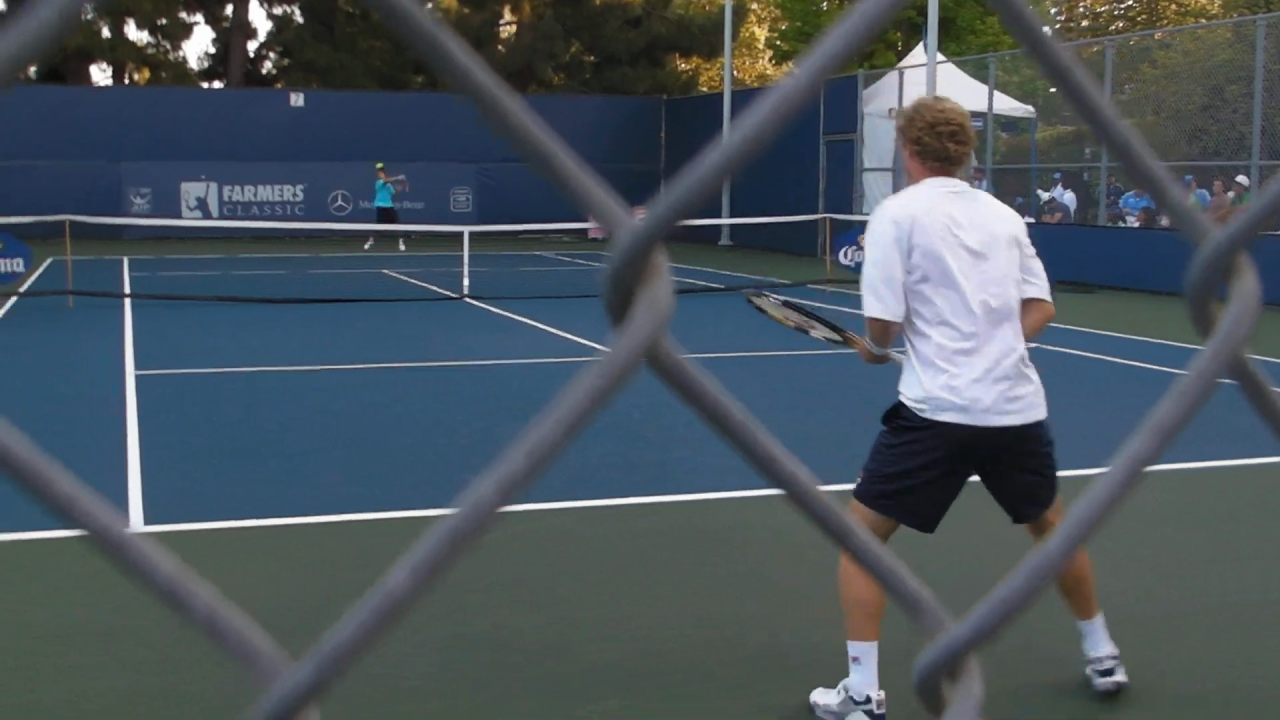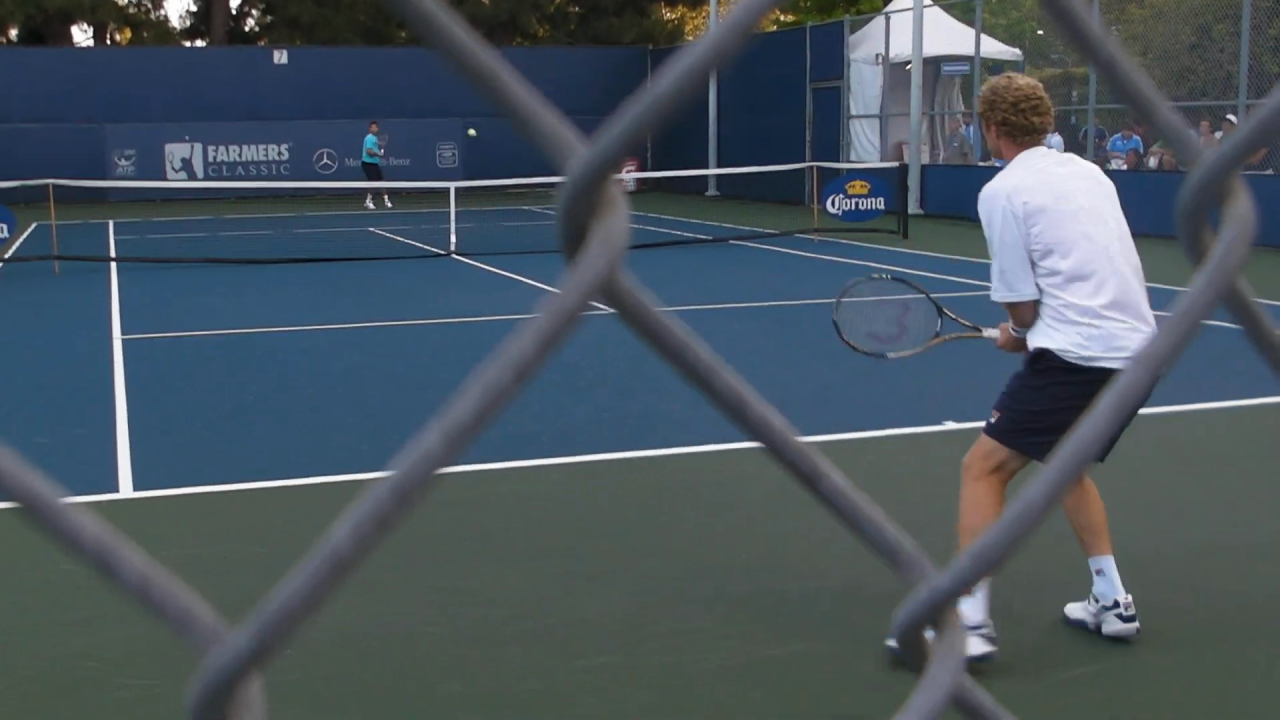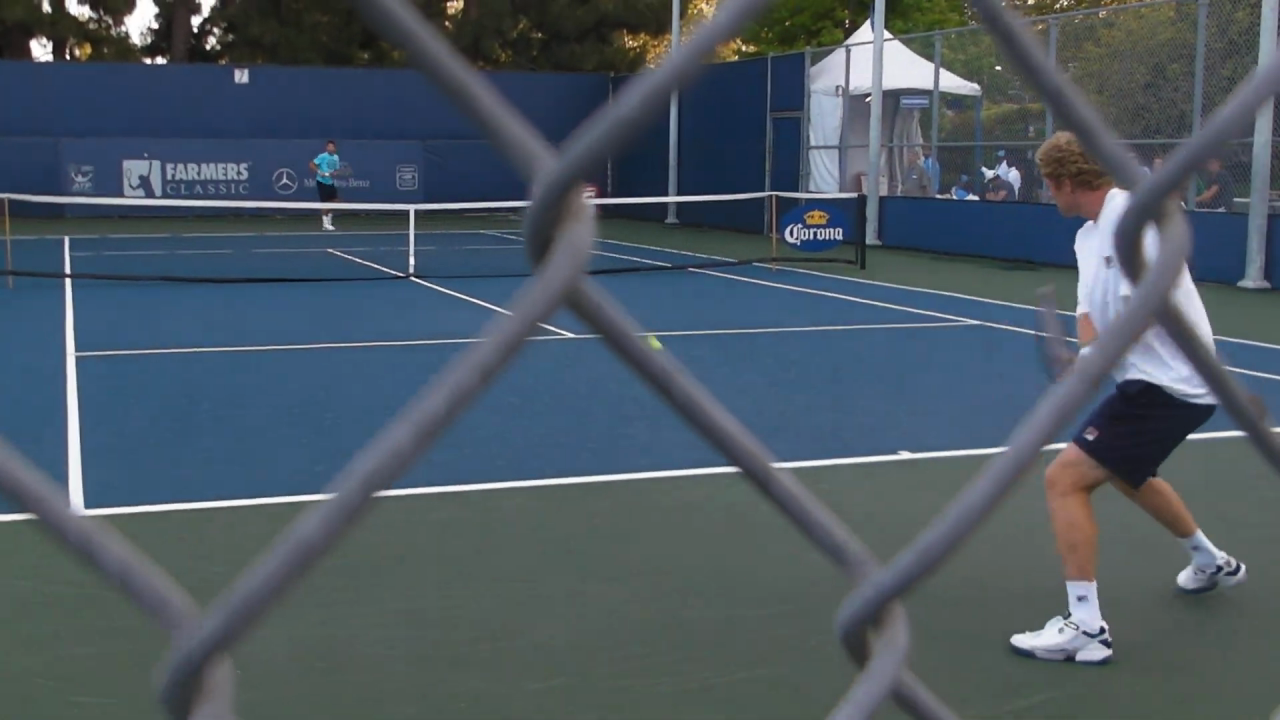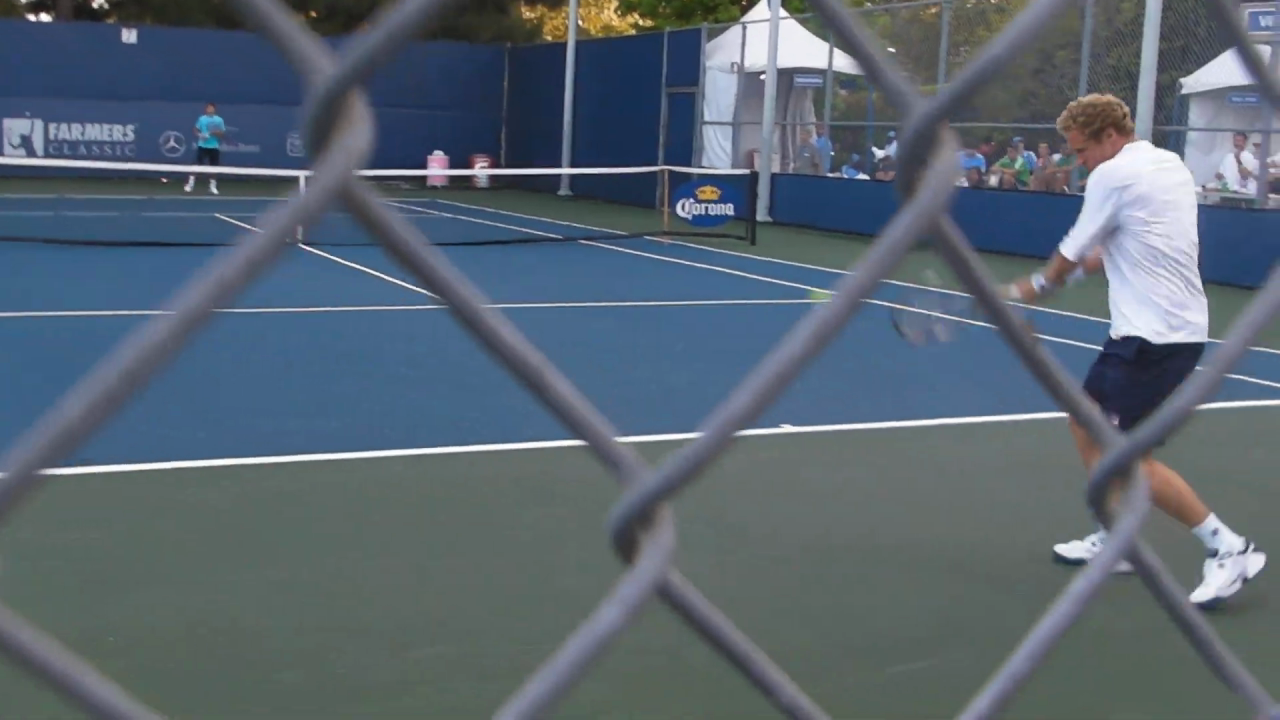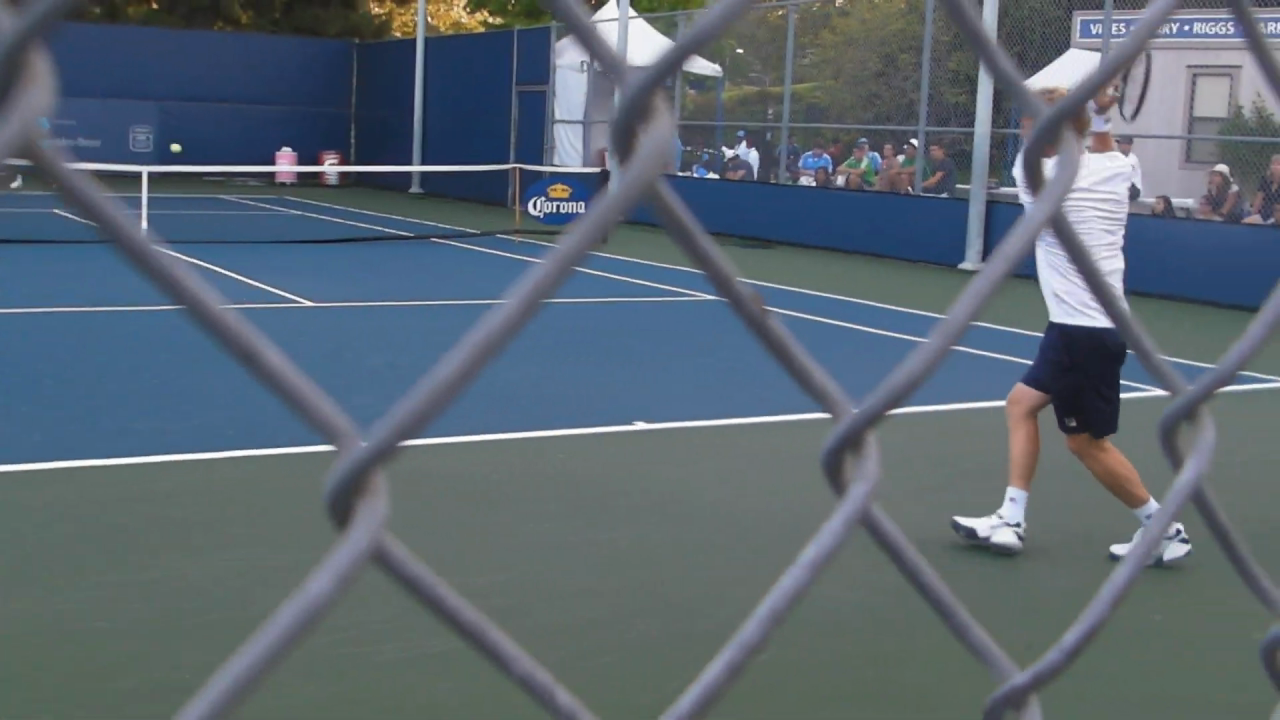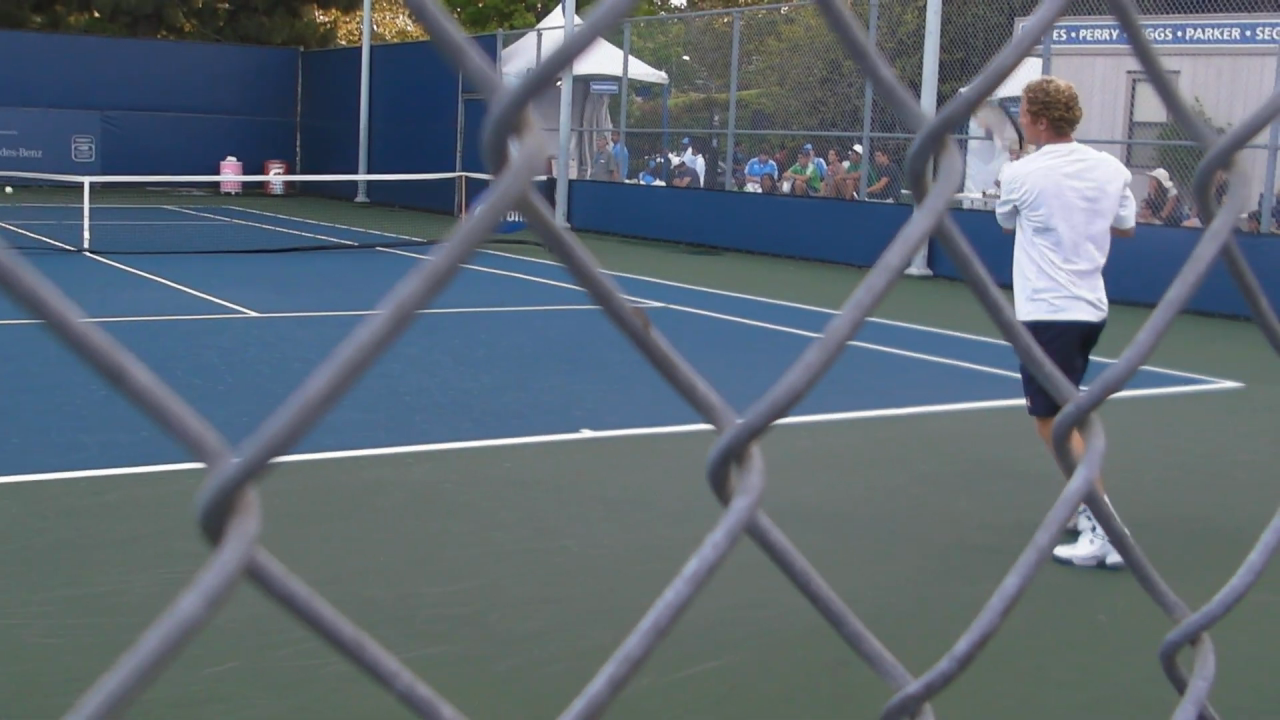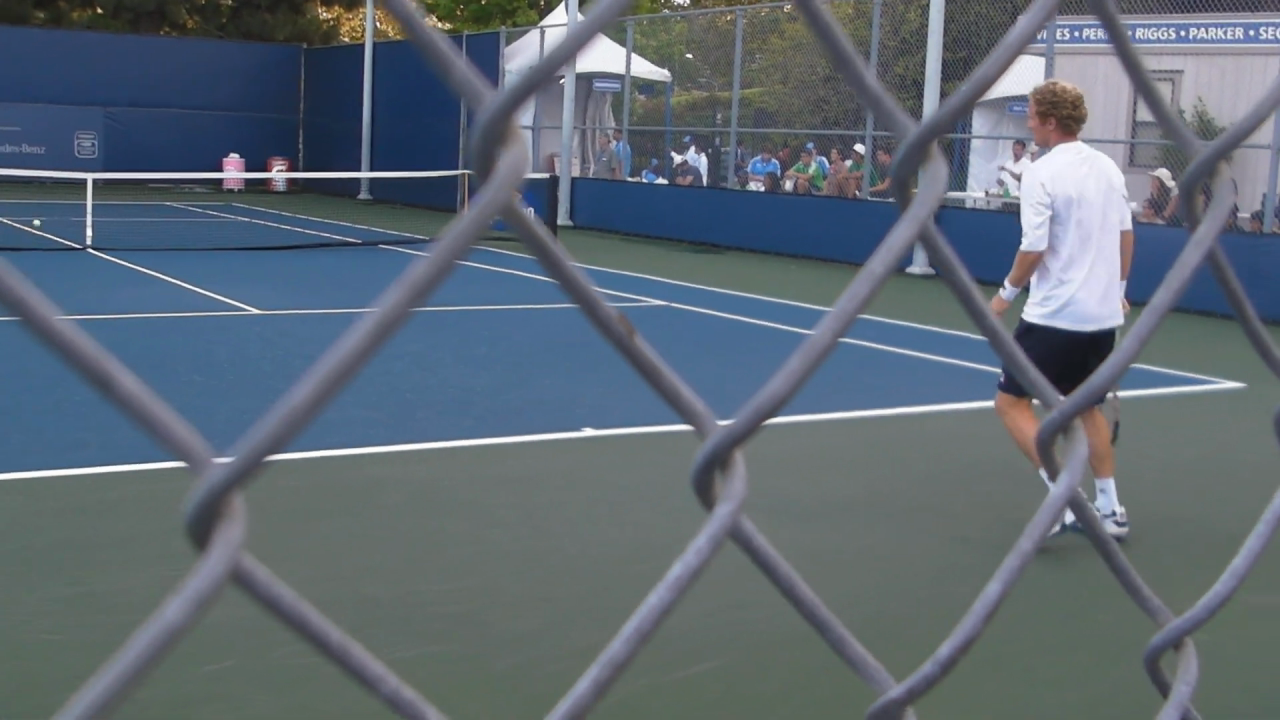
dt=0.3s
person 1, frame 1
left shoulder: (895, 214)
right shoulder: (1006, 218)
left elbow: (884, 323)
right elbow: (1040, 312)
left wrist: (875, 347)
left hip: (939, 411)
right hip: (1019, 407)
left knee: (860, 535)
right knee: (1049, 527)
right ankle: (1103, 657)
person 1, frame 2
left shoulder: (1001, 193)
right shoulder: (1092, 173)
left elbow: (1022, 304)
left wrist: (1017, 336)
left hip: (1073, 354)
right hip: (1134, 350)
left knee: (982, 469)
left ankle: (969, 621)
right ankle: (1113, 602)
person 1, frame 3
left shoulder: (1130, 212)
right shoulder: (1090, 235)
right elbow: (1091, 312)
right wrist: (1084, 359)
left hip: (1167, 384)
right hip: (1152, 377)
left knee: (1063, 481)
right knee: (1127, 472)
left ankle: (1084, 626)
right ankle: (1215, 561)
person 1, frame 4
left shoulder: (1115, 176)
right shoulder: (1170, 165)
left elbow: (1073, 252)
left wrist: (1036, 285)
right wrist: (1097, 258)
left hip: (1158, 336)
right hip: (1142, 330)
right knee: (1086, 425)
left ankle: (1230, 549)
right ankle: (1114, 540)
person 1, frame 5
left shoulder: (1034, 175)
right shoulder: (1117, 171)
right wrist: (1099, 117)
left hip: (1082, 328)
right hip: (1099, 321)
left knee: (1087, 439)
right knee: (1022, 404)
left ankle: (1163, 531)
right ankle: (1009, 521)
person 1, frame 6
left shoulder: (1019, 173)
right shoulder: (1112, 168)
left elbow: (1006, 221)
right elbow: (1125, 227)
left hip: (1048, 312)
right hip: (1090, 309)
left knee: (1055, 422)
right knee: (1061, 409)
left ankle: (1105, 533)
right ankle: (1085, 506)
person 1, frame 7
left shoulder: (1042, 174)
right shoulder: (1108, 168)
left elbow: (1034, 250)
right elbow: (1125, 234)
left wrist: (1006, 294)
right wrist: (1115, 292)
left hip: (1054, 315)
right hip: (1102, 314)
left knee: (1011, 401)
right knee: (1088, 405)
right ankle: (1109, 509)
